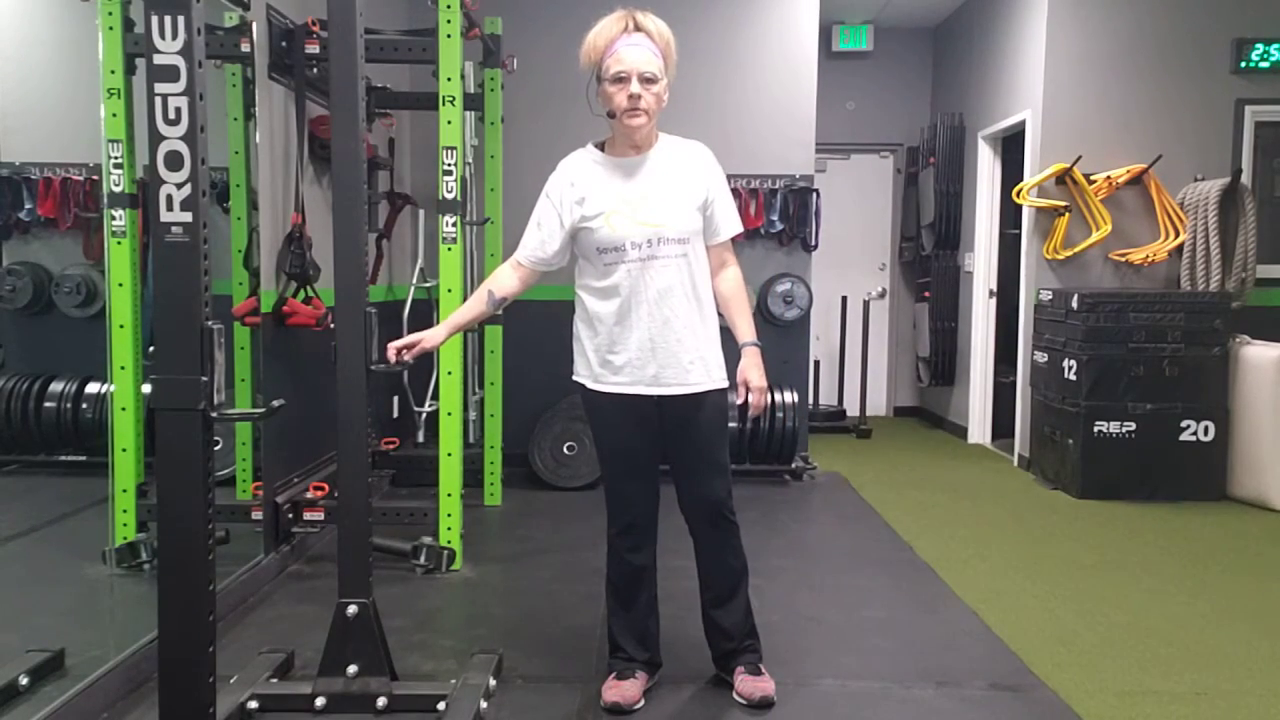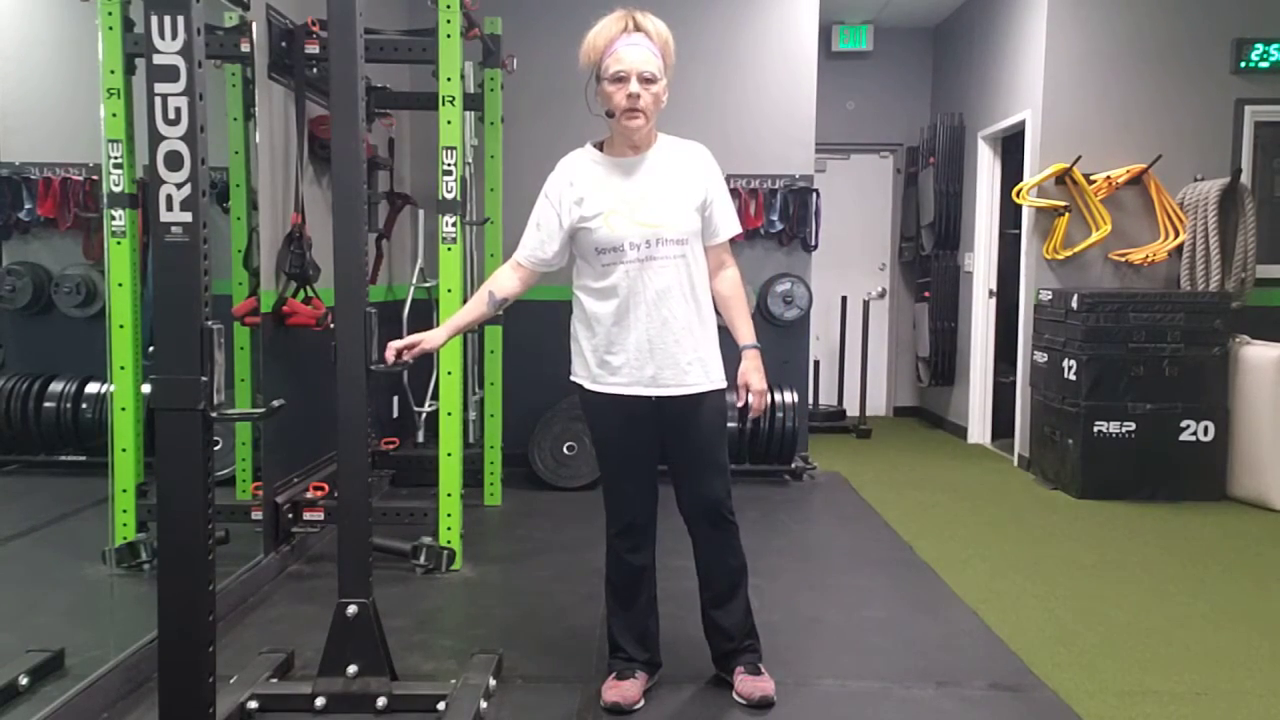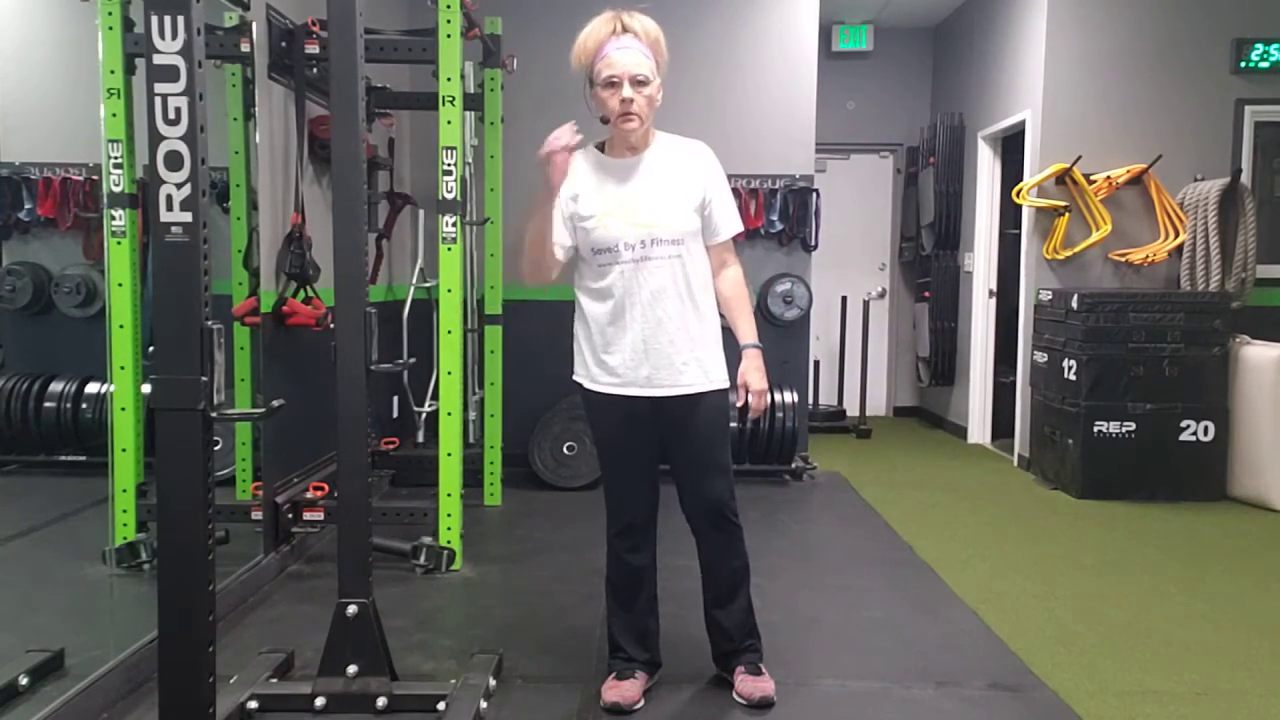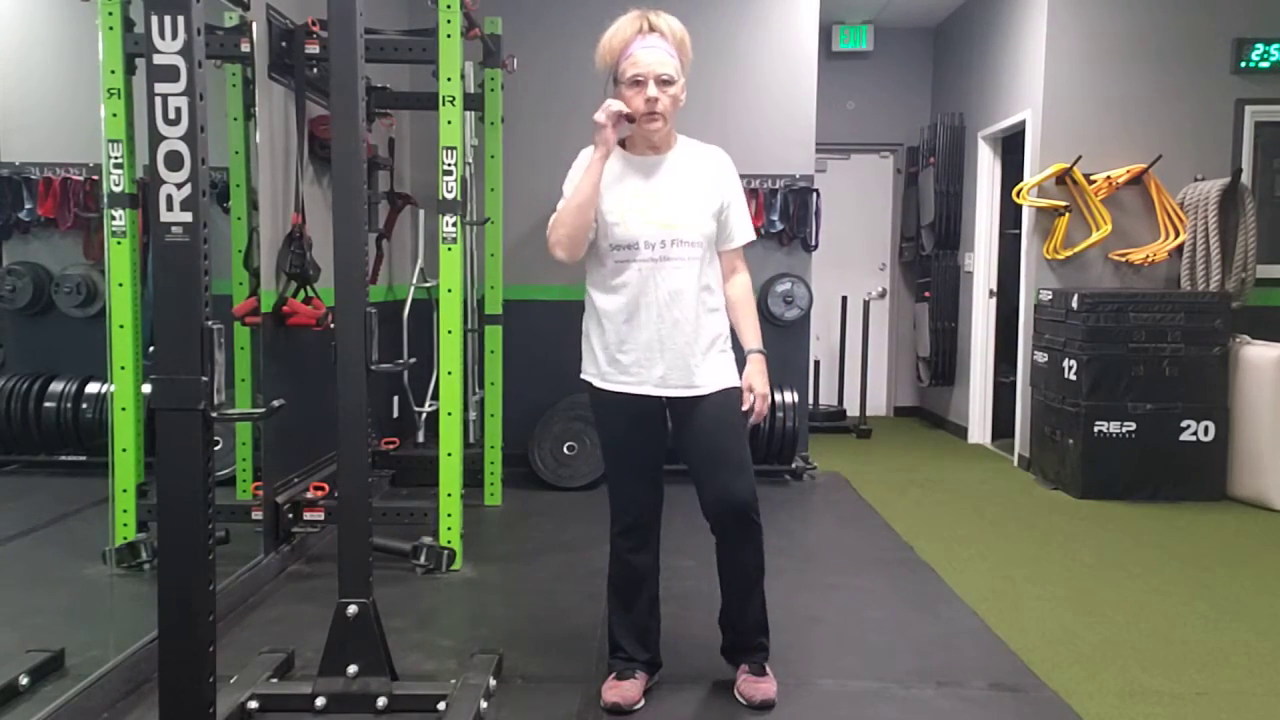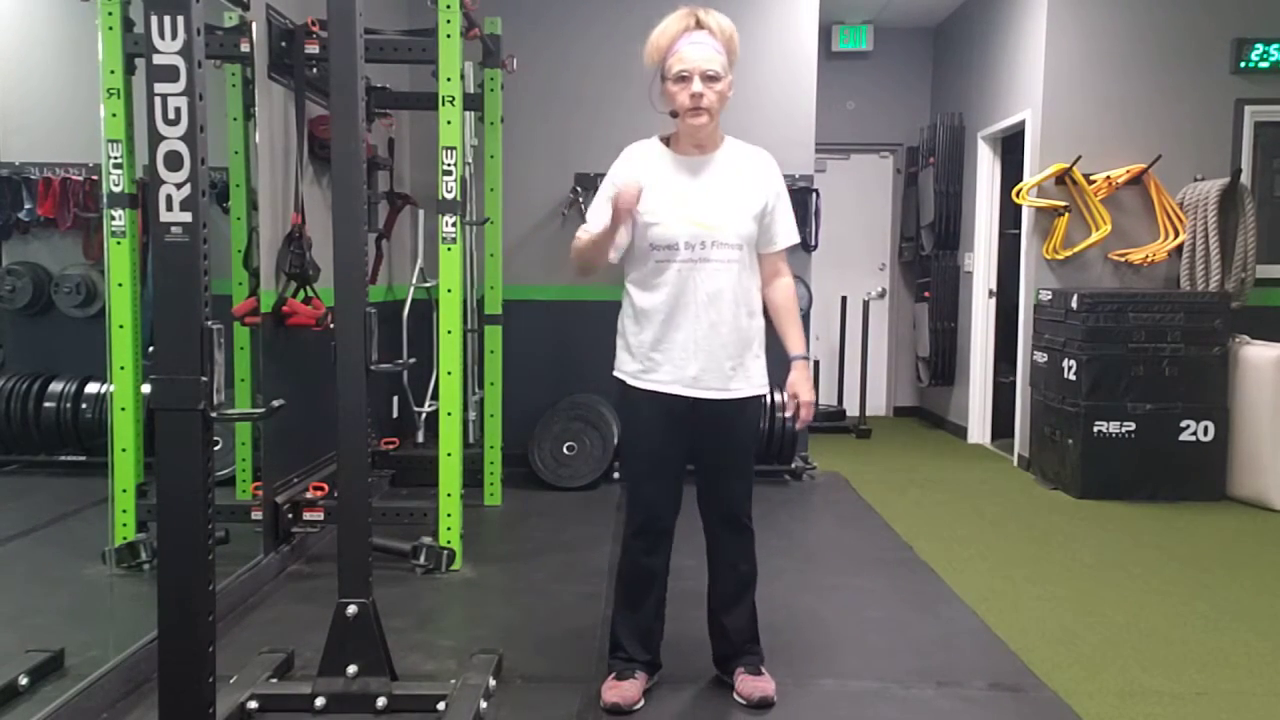
dt=0.4s
person 1, frame 1
left shoulder: (695, 163)
right shoulder: (576, 175)
left elbow: (723, 266)
right elbow: (520, 268)
left wrist: (750, 348)
right wrist: (442, 330)
left hip: (695, 377)
right hip: (615, 382)
left knee: (713, 516)
right knee: (629, 525)
left ankle: (739, 654)
right ankle: (632, 659)
person 1, frame 2
left shoulder: (694, 163)
right shoulder: (574, 174)
left elbow: (721, 267)
right elbow: (521, 270)
left wrist: (749, 349)
right wrist: (443, 331)
left hip: (694, 378)
right hip: (613, 382)
left knee: (712, 515)
right knee: (629, 525)
left ankle: (740, 654)
right ankle: (632, 659)
person 1, frame 3
left shoulder: (694, 162)
right shoulder: (576, 172)
left elbow: (724, 266)
right elbow: (539, 272)
left wrist: (751, 349)
right wrist: (551, 186)
left hip: (695, 377)
right hip: (613, 382)
left knee: (715, 515)
right knee: (629, 524)
left ankle: (741, 653)
right ankle: (632, 659)
person 1, frame 4
left shoulder: (712, 166)
right shoulder: (596, 164)
left elbow: (733, 274)
right elbow: (564, 248)
left wrist: (755, 356)
right wrist: (602, 150)
left hip: (707, 376)
right hip: (622, 379)
left knee: (736, 509)
right knee: (633, 524)
left ankle: (748, 652)
right ankle: (632, 659)
person 1, frame 5
left shoulder: (757, 168)
right shoulder: (636, 164)
left elbow: (776, 276)
right elbow: (583, 255)
left wrist: (800, 361)
right wrist: (612, 227)
left hip: (734, 382)
right hip: (651, 379)
left knee: (730, 521)
right knee: (648, 521)
left ankle: (739, 655)
right ankle: (632, 659)
